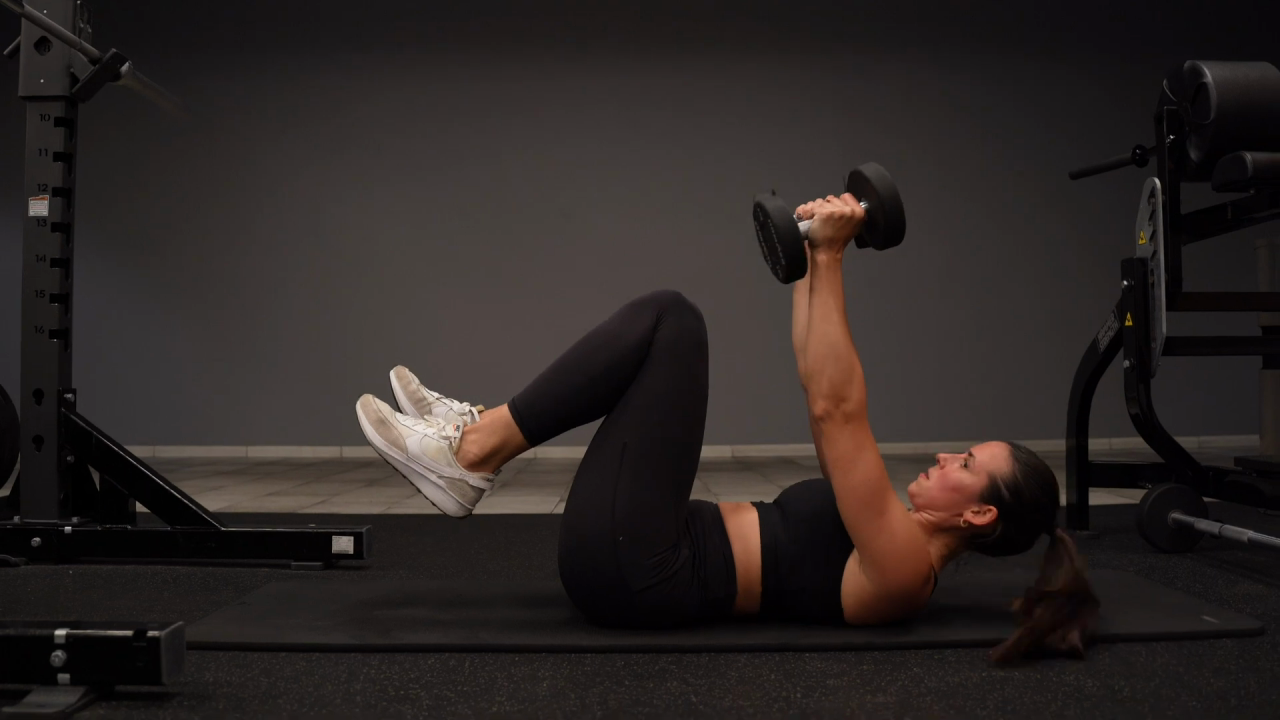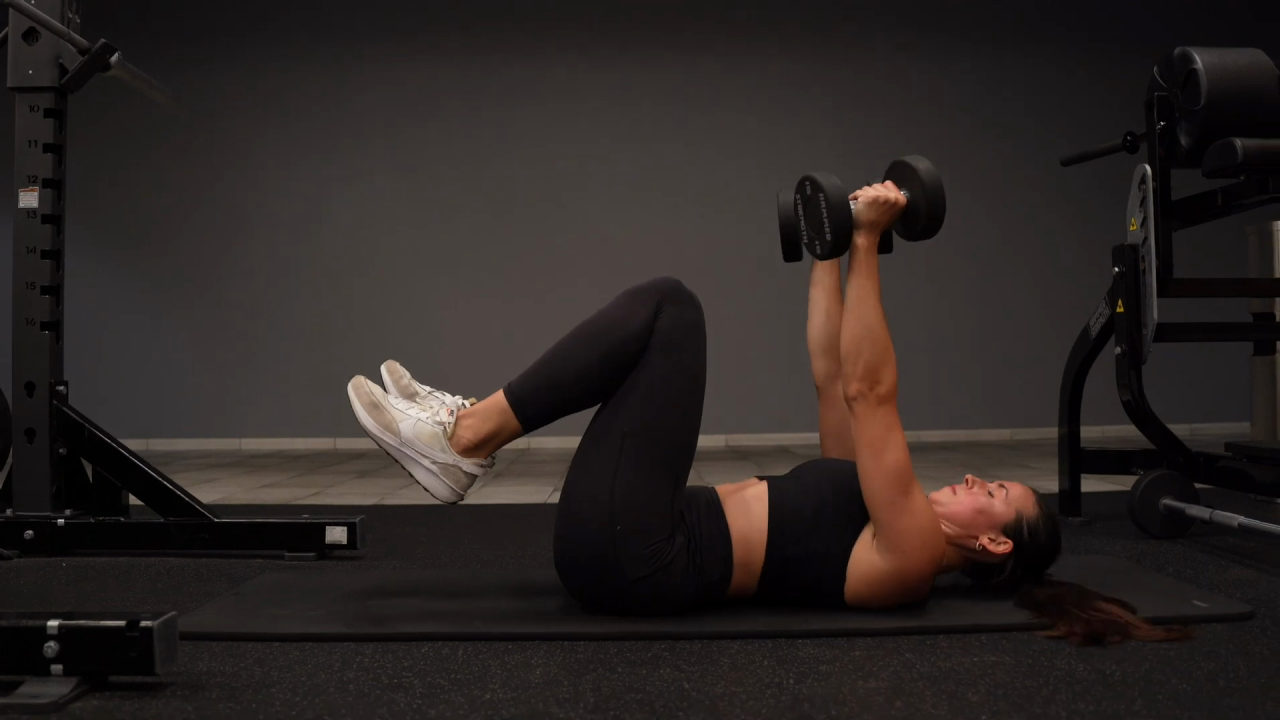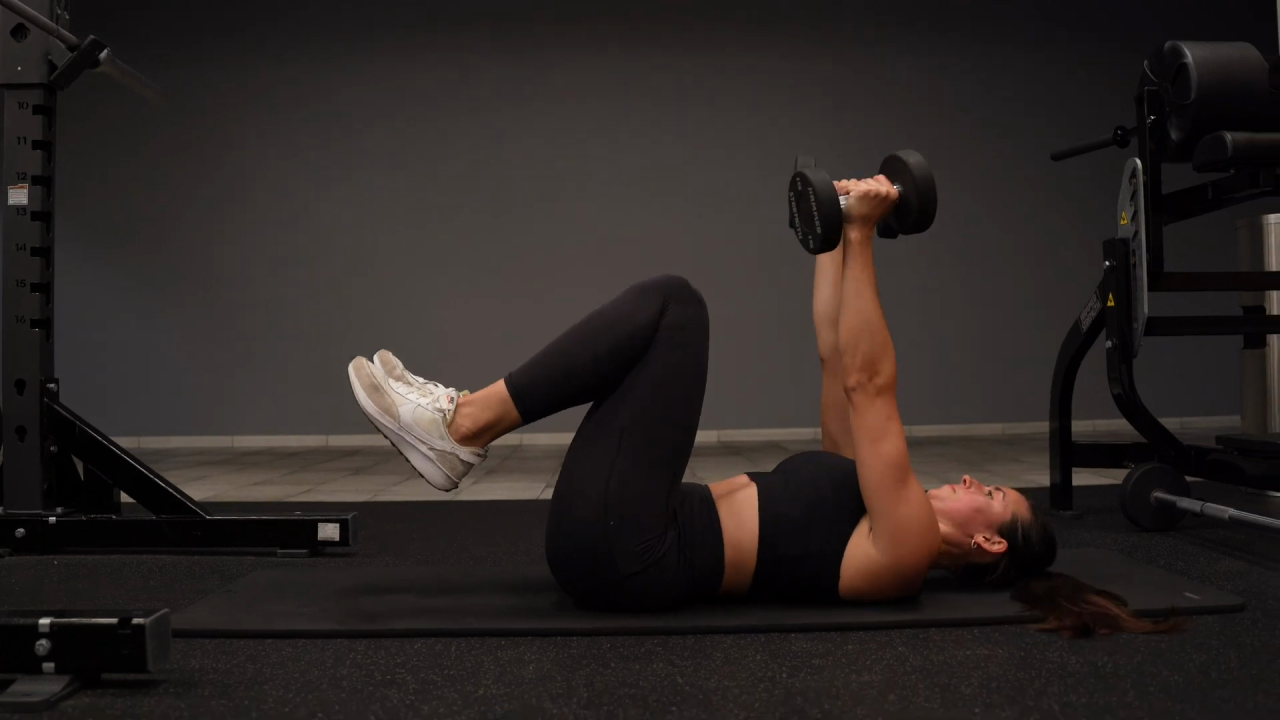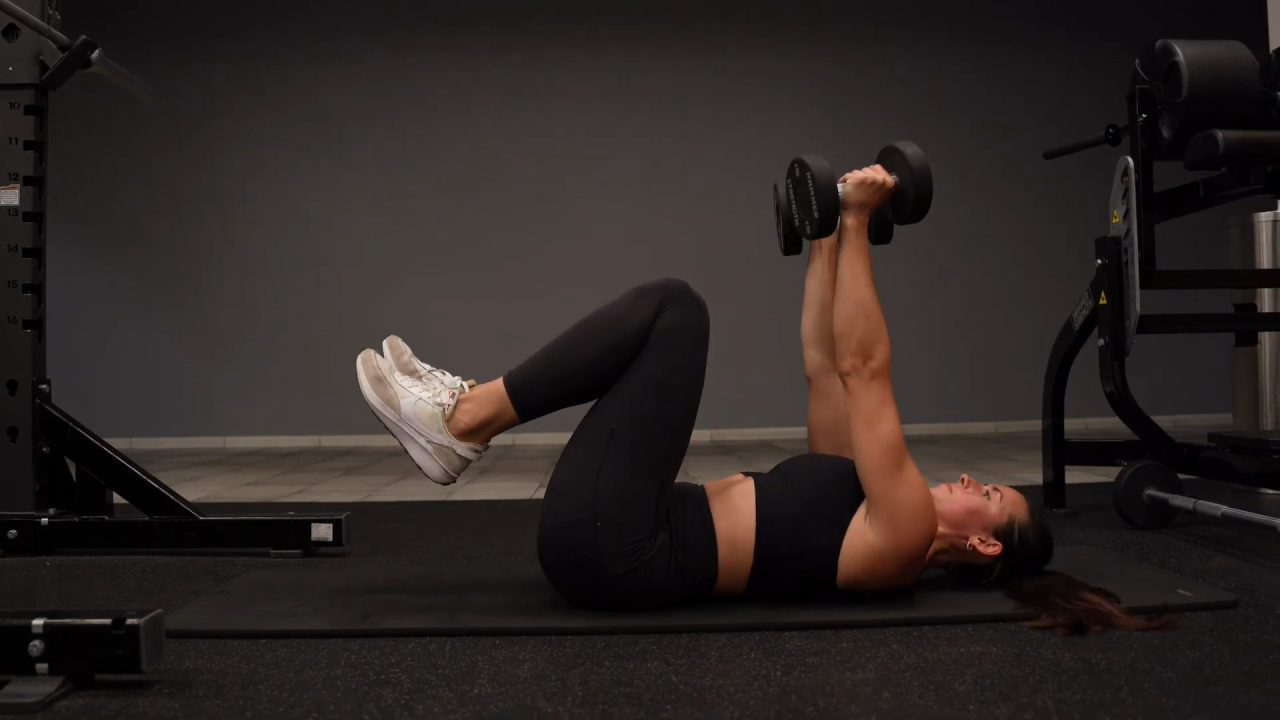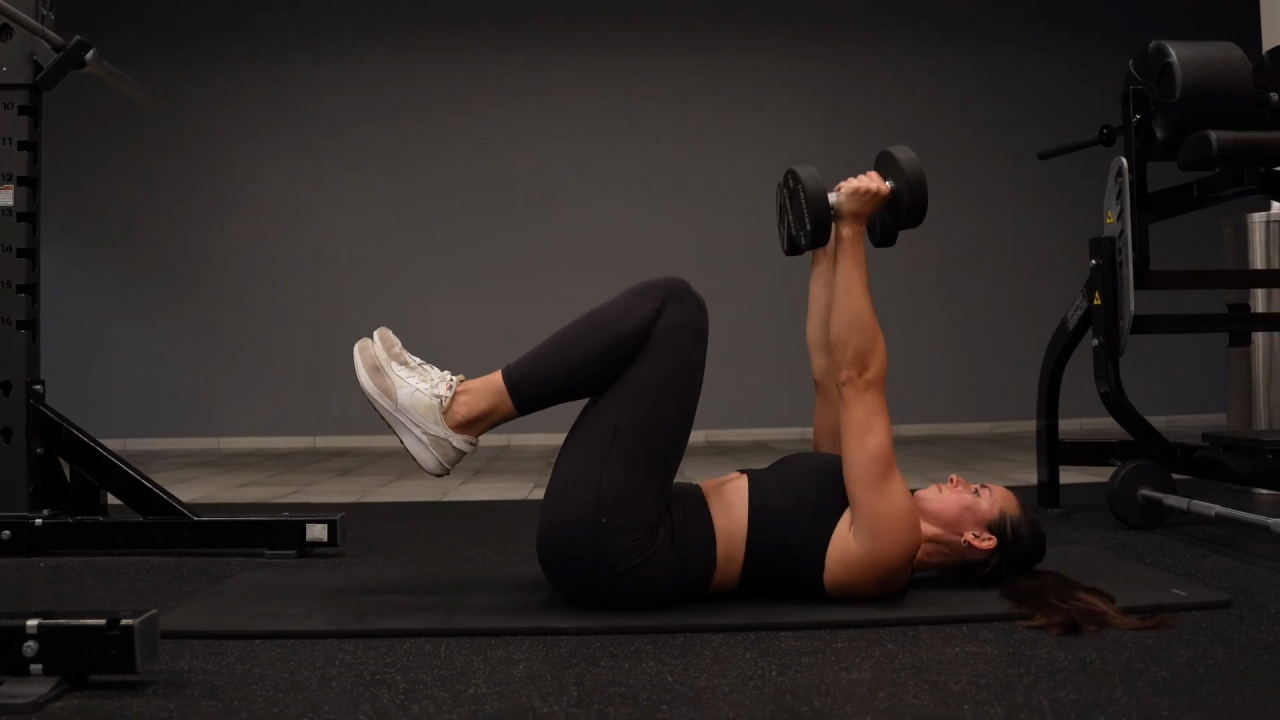
dt=0.3s
person 1, frame 1
left shoulder: (902, 569)
right shoulder: (891, 529)
left elbow: (840, 410)
right elbow: (822, 389)
left wrist: (829, 259)
right wrist: (805, 263)
left hip: (631, 571)
right hip: (640, 561)
left knee: (669, 319)
right knee: (665, 333)
left ankle: (473, 457)
right ankle: (475, 435)
person 1, frame 2
left shoulder: (912, 555)
right shoulder: (881, 516)
left elbow: (869, 394)
right elbow: (830, 377)
left wrist: (866, 243)
right wrist: (828, 252)
left hip: (630, 558)
right hip: (630, 546)
left knee: (666, 308)
right knee: (658, 324)
left ankle: (468, 439)
right ankle: (469, 428)
person 1, frame 3
left shoulder: (906, 546)
right shoulder: (868, 503)
left elbow: (870, 384)
right elbow: (836, 359)
left wrist: (860, 233)
right wrist: (831, 236)
left hip: (620, 553)
right hip: (616, 540)
left knee: (672, 303)
right knee: (663, 317)
left ankle: (464, 430)
right ankle: (464, 417)
person 1, frame 4
left shoulder: (904, 537)
right shoulder: (862, 498)
left elbow: (865, 372)
right elbow: (823, 366)
left wrist: (858, 225)
right wrist: (824, 238)
left hip: (610, 552)
right hip: (609, 542)
left knee: (673, 308)
right knee: (665, 317)
left ankle: (464, 424)
right ankle: (465, 411)
person 1, frame 5
left shoulder: (890, 543)
right shoulder: (862, 517)
left elbow: (862, 381)
right elbow: (830, 378)
left wrist: (852, 232)
right wrist: (827, 247)
left hip: (608, 549)
right hip: (606, 540)
left knee: (672, 305)
right knee: (660, 317)
left ankle: (458, 417)
right ankle: (458, 405)
